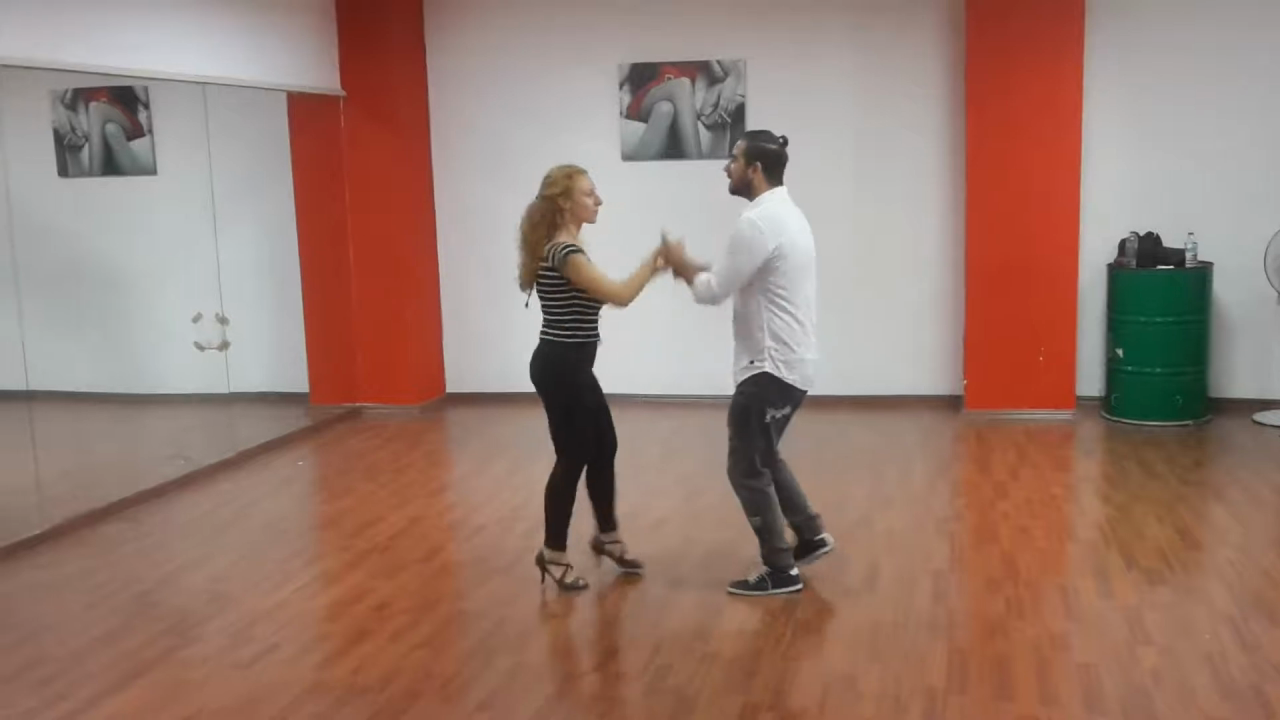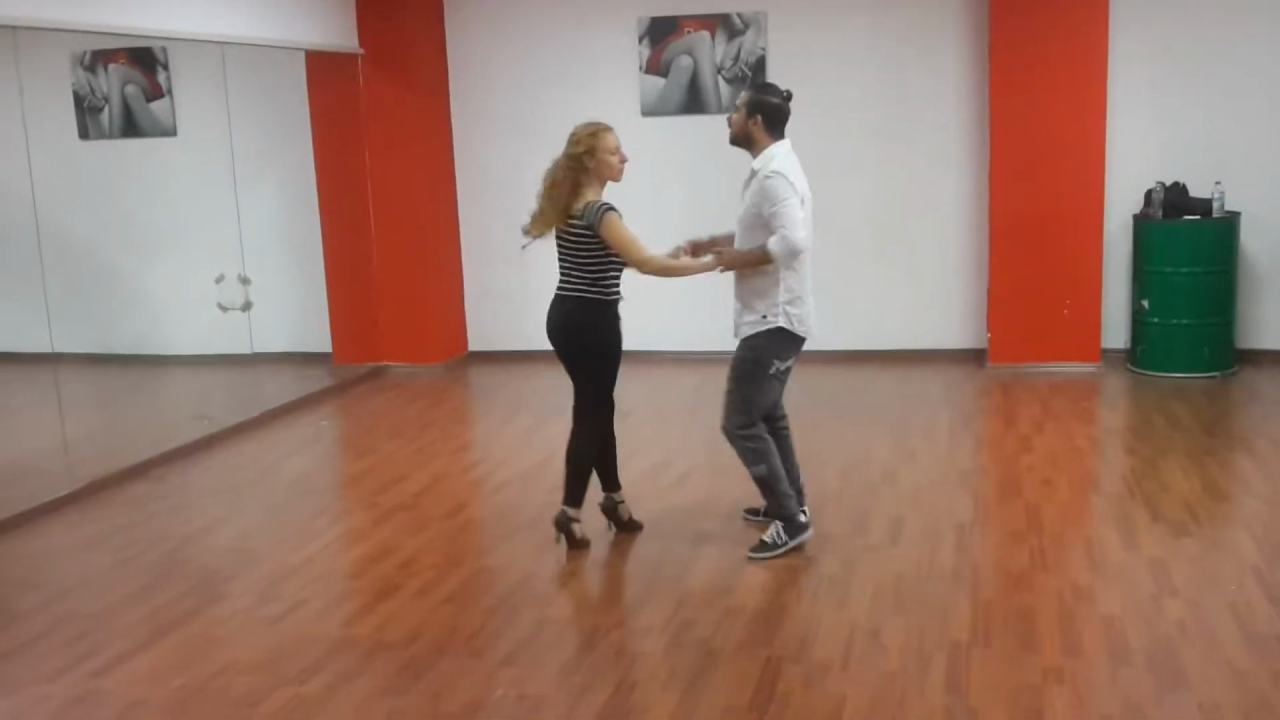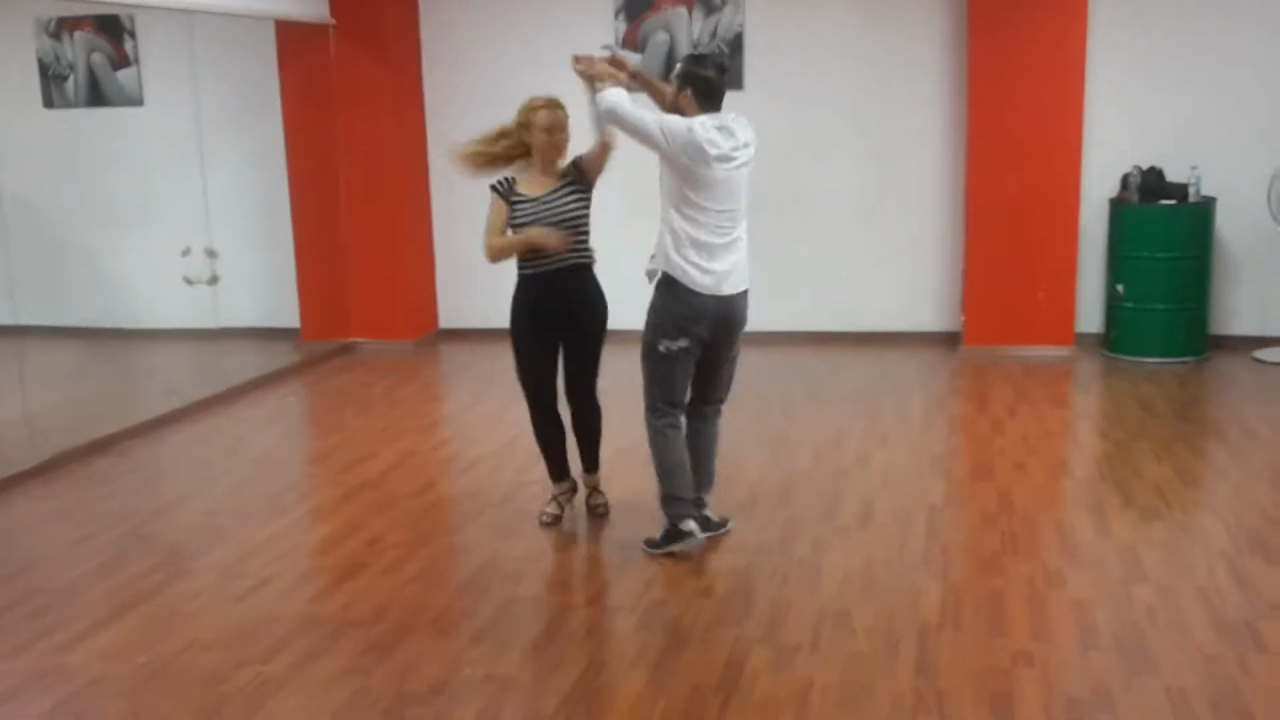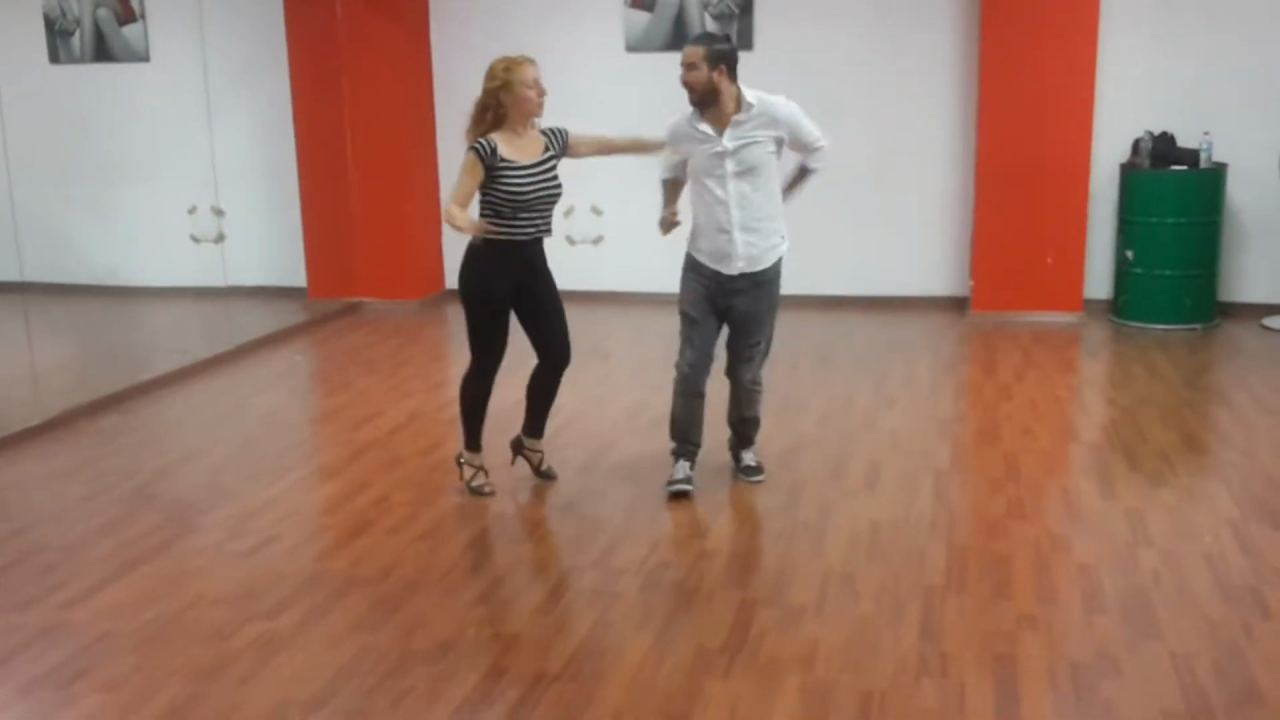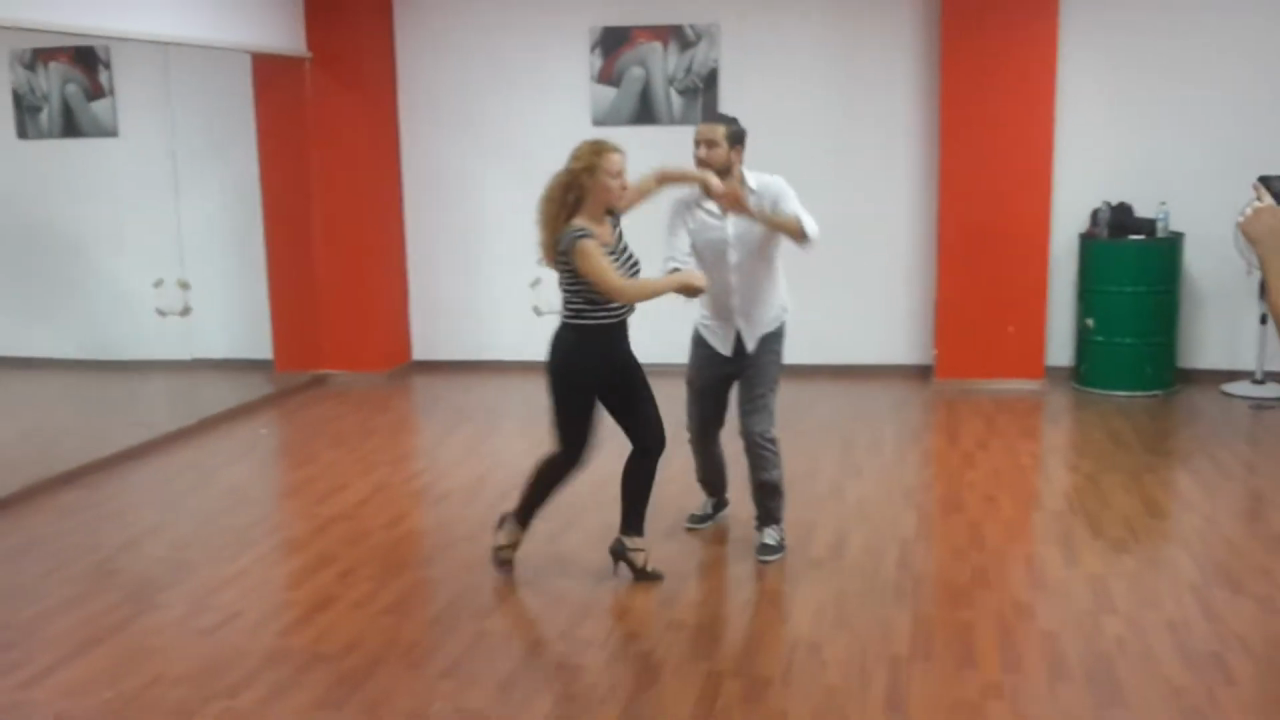
dt=1s
person 1, frame 1
left shoulder: (757, 222)
right shoulder: (788, 215)
left elbow: (713, 291)
left wrist: (683, 266)
right wrist: (696, 266)
left hip: (771, 367)
right hip: (794, 363)
left knee: (747, 470)
right knee: (763, 457)
left ankle: (780, 571)
right ankle: (809, 534)
person 1, frame 2
left shoulder: (774, 174)
right shoulder: (773, 168)
left elbow: (792, 241)
left wrist: (736, 260)
right wrist: (713, 243)
left hip: (773, 321)
right hip: (771, 316)
left knee: (741, 423)
right knee: (767, 416)
left ankle: (791, 521)
right ankle: (789, 502)
person 1, frame 3
left shoulder: (685, 138)
right shoulder: (741, 133)
left elbow: (614, 108)
right elbow: (685, 114)
left wrist: (603, 76)
right wrist: (637, 75)
left hip: (682, 293)
right hip: (732, 296)
left knee: (664, 410)
right knee: (708, 405)
left ankle: (681, 520)
right ankle: (698, 509)
person 1, frame 4
left shoulder: (775, 113)
right shoulder: (681, 131)
left elbow: (818, 149)
left wrist: (783, 193)
right wrist: (668, 208)
left hip: (760, 267)
right hip: (704, 265)
left knee: (746, 371)
right knee: (691, 367)
left ankle: (744, 447)
right ankle: (684, 458)
person 1, frame 5
left shoulder: (771, 190)
right shoulder: (685, 206)
left elbow: (807, 232)
right elbow: (679, 264)
left wrist: (752, 211)
left hip: (763, 332)
right hip: (712, 334)
left knee: (758, 432)
right knee: (702, 429)
left ankle: (771, 524)
right ankle: (715, 497)
person 2, frame 1
left shoulder: (570, 249)
right shoulder: (564, 252)
left elbow: (605, 293)
right elbow: (619, 295)
left wrist: (648, 268)
right wrist: (650, 264)
left hip: (575, 363)
right hip: (561, 366)
left knee: (604, 449)
right knee: (573, 457)
left ankle: (607, 536)
right ankle: (553, 554)
person 2, frame 2
left shoulder: (574, 207)
right shoulder: (598, 211)
right elbow: (643, 263)
left wrist: (669, 256)
right wrist: (702, 265)
left hip: (568, 317)
right hip: (591, 322)
left knee: (597, 410)
right knee: (592, 415)
left ankle: (613, 499)
right ankle: (570, 511)
person 2, frame 3
left shoulder: (580, 174)
right shoulder: (507, 187)
left elbow: (607, 140)
right elbow: (492, 250)
right wrist: (529, 236)
left hip: (582, 295)
right hip: (533, 300)
left knee: (582, 395)
right knee: (540, 400)
left ankle: (592, 480)
right ankle: (561, 485)
person 2, frame 4
left shoulder: (553, 141)
right shoulder: (484, 149)
left elbow: (614, 146)
right elbow: (453, 205)
left wrist: (666, 143)
right wrist: (462, 220)
left hip: (532, 264)
right hip: (489, 266)
left knee: (556, 356)
right knee: (486, 363)
left ankle: (530, 440)
right ankle: (471, 456)
person 2, frame 5
left shoulder: (609, 215)
right shoulder: (578, 236)
left elbow: (656, 179)
right elbow: (621, 291)
left wrist: (700, 177)
right wrist: (680, 280)
left hip: (612, 349)
right hip: (578, 353)
left knee: (651, 440)
right knee: (572, 453)
left ankle: (630, 541)
right ankle: (515, 524)
